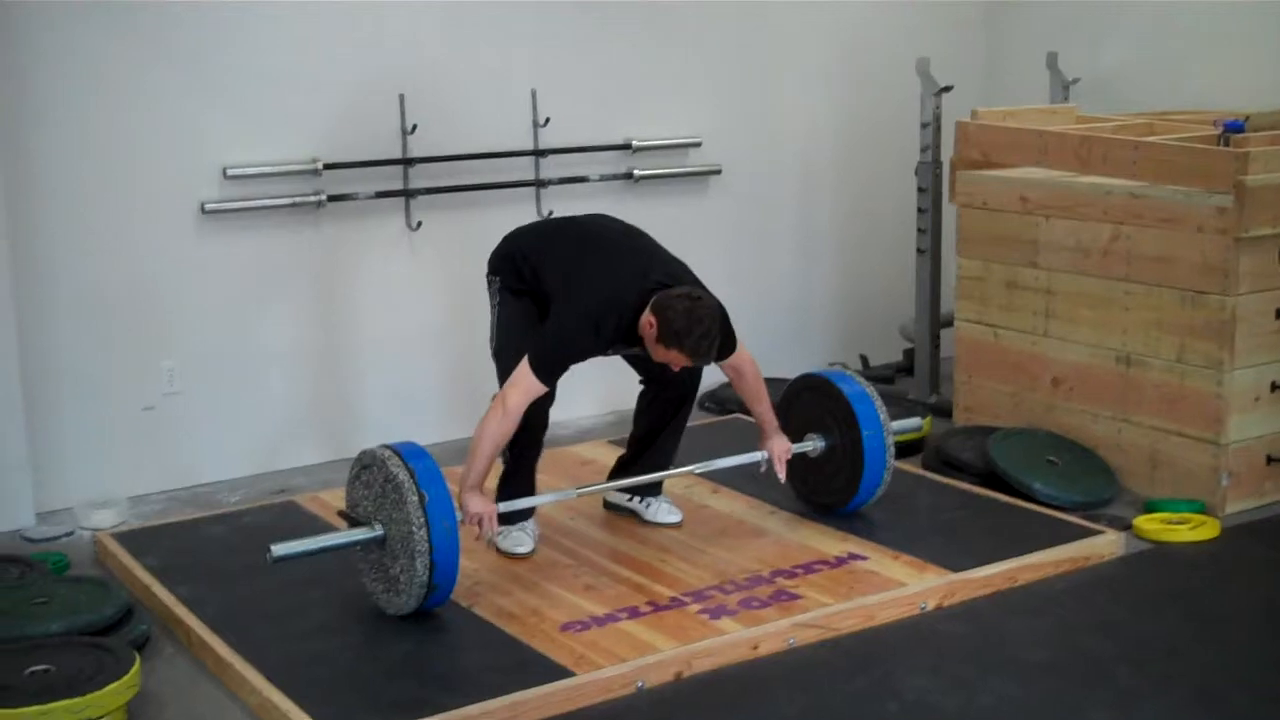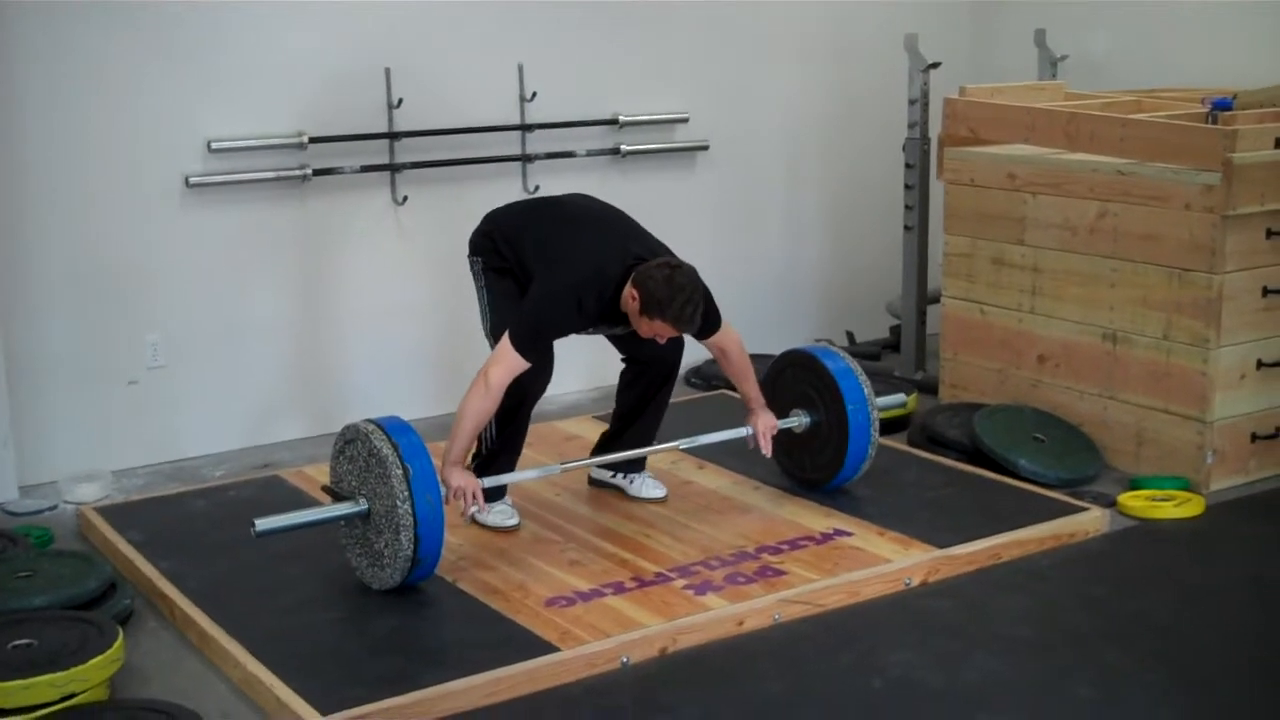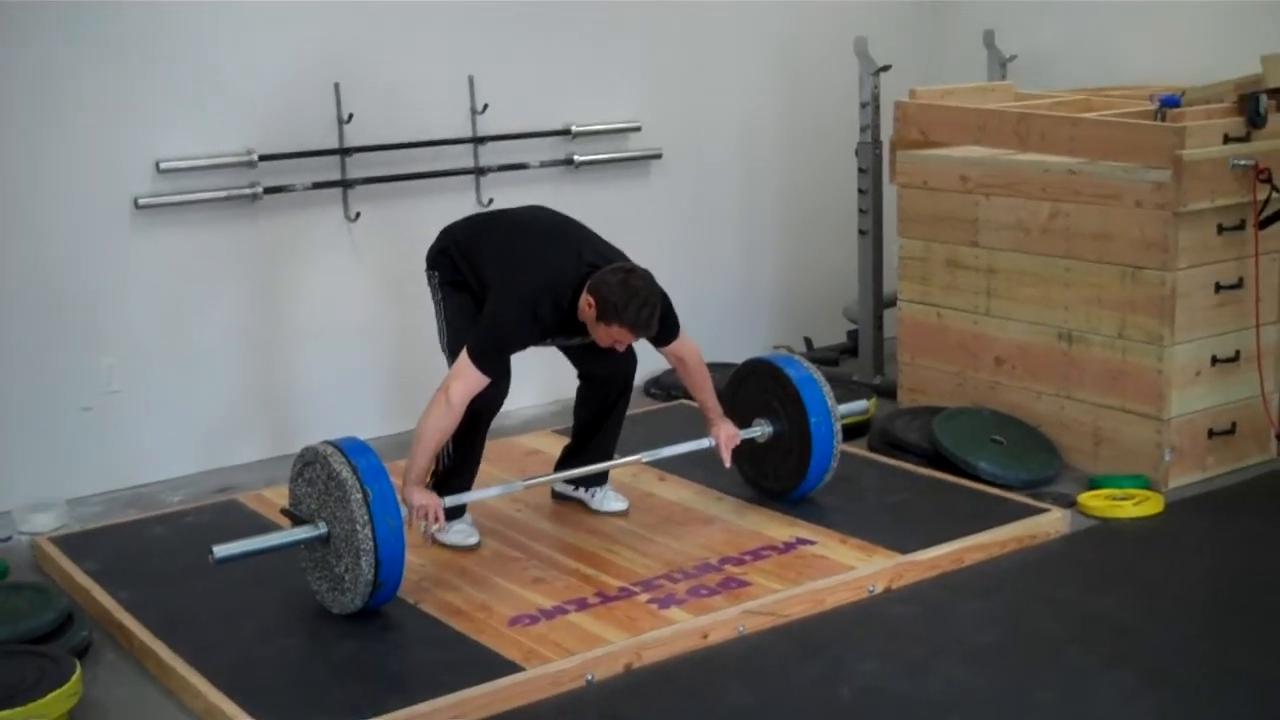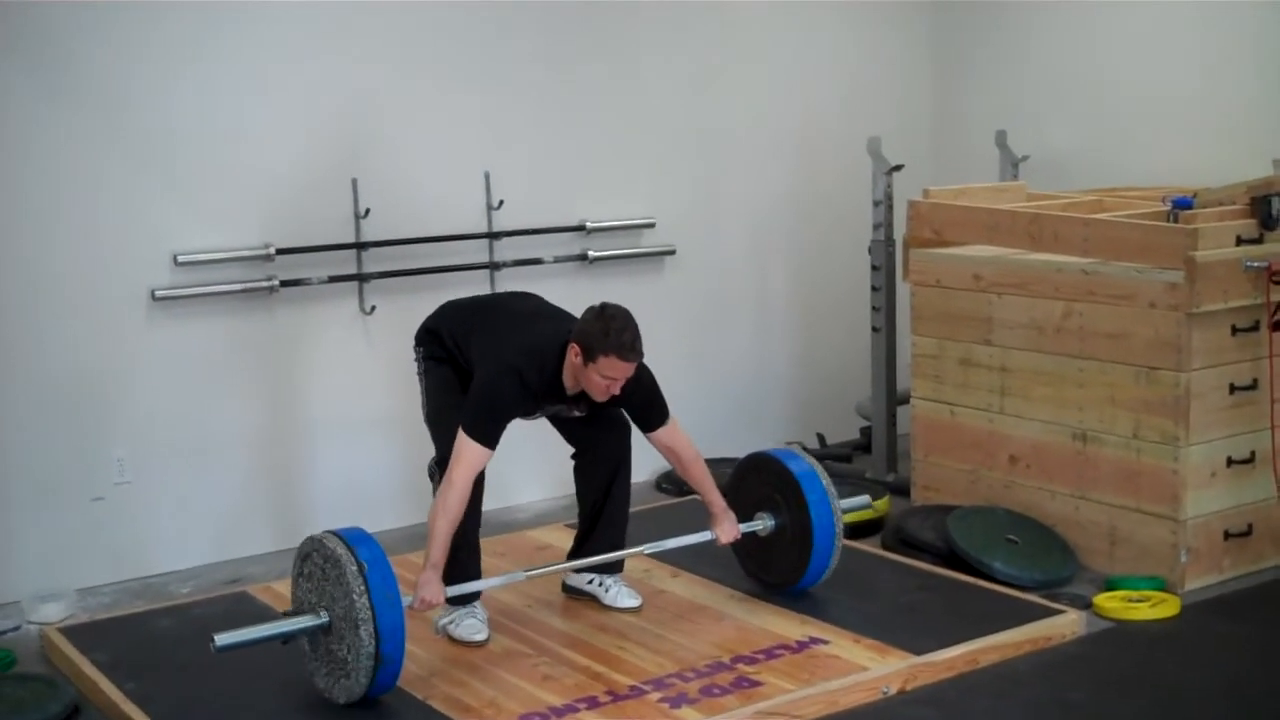
dt=1s
person 1, frame 1
left shoulder: (695, 311)
right shoulder: (591, 318)
left elbow: (739, 365)
right elbow: (512, 400)
left wrist: (771, 432)
right wrist: (471, 490)
right hip: (520, 273)
left knee: (679, 380)
right knee: (534, 392)
left ankle: (634, 487)
right ankle: (512, 513)
person 1, frame 2
left shoulder: (676, 288)
right shoulder: (571, 294)
left elbow: (726, 345)
right elbow: (495, 376)
left wrist: (757, 408)
right wrist: (453, 466)
right hip: (501, 253)
left knee: (662, 355)
right knee: (529, 370)
left ankle: (618, 462)
right ankle: (487, 486)
person 1, frame 3
left shoulder: (637, 295)
right shoulder: (527, 305)
left elbow: (682, 354)
right elbow: (454, 394)
left wrist: (716, 418)
right wrist: (413, 485)
right hip: (458, 267)
left knee: (615, 368)
right knee: (488, 384)
left ankle: (580, 478)
right ankle: (447, 505)
person 1, frame 4
left shoulder: (624, 370)
right shoulder: (513, 373)
left elbow: (673, 443)
right elbow: (461, 474)
left wrist: (719, 511)
right wrist: (431, 573)
right hip: (447, 352)
left knee: (609, 438)
right knee: (452, 459)
left ankle: (591, 569)
right ankle: (460, 600)
